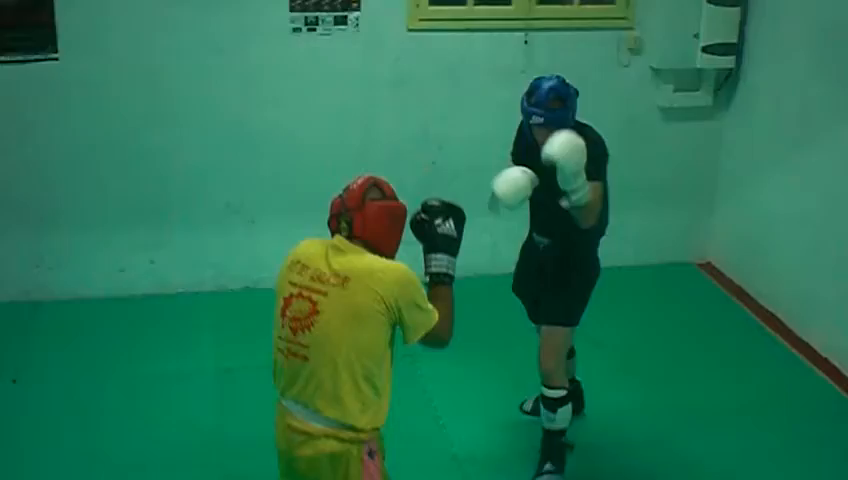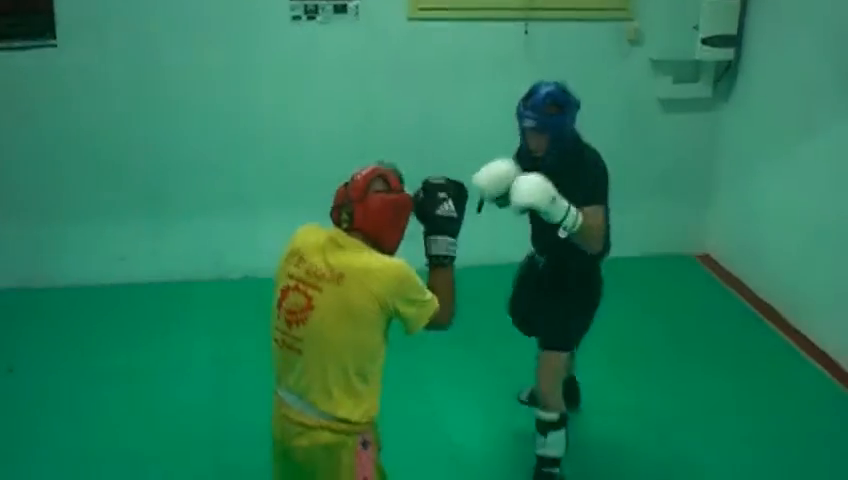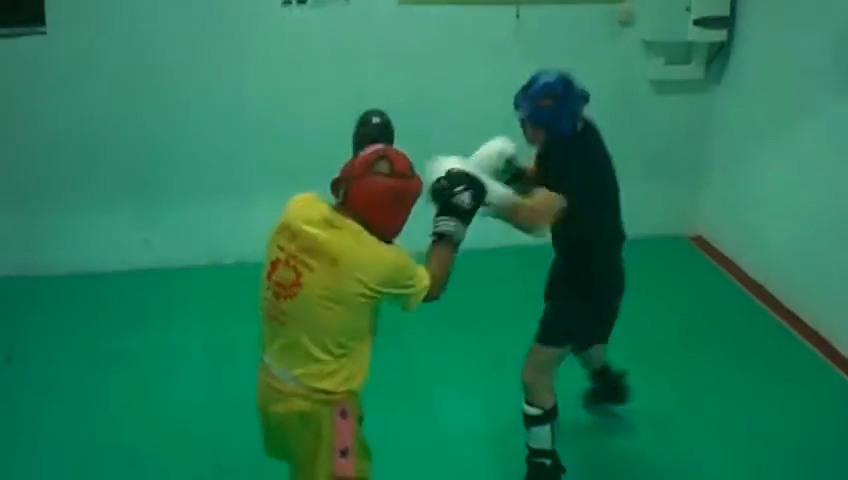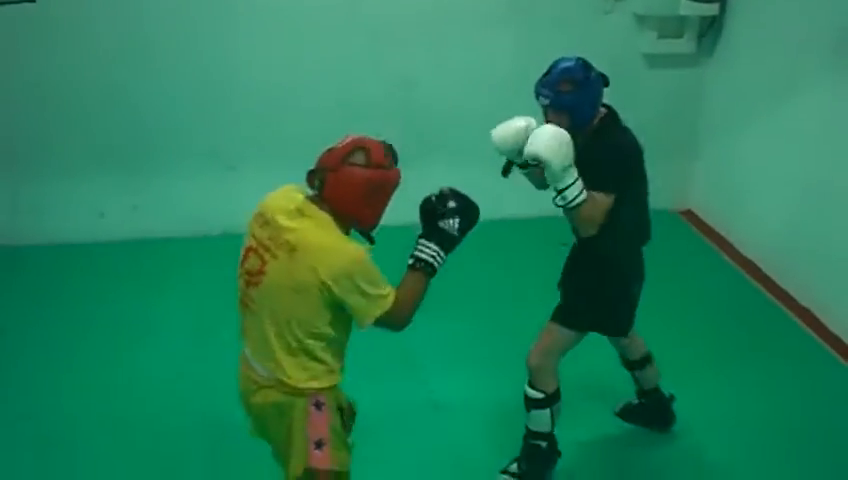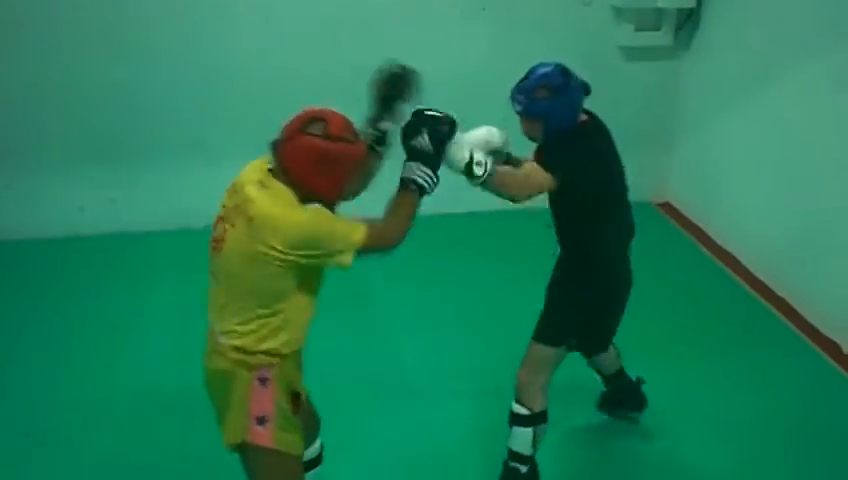
dt=0.3s
person 1, frame 1
left shoulder: (589, 145)
right shoulder: (528, 132)
left elbow: (588, 218)
right elbow: (516, 180)
left wrist: (572, 176)
right wrist: (508, 189)
left hip: (574, 257)
right hip: (539, 246)
left knee: (549, 360)
right knee: (550, 331)
right ankle: (567, 393)
person 1, frame 2
left shoulder: (586, 164)
right shoulder: (532, 146)
left elbow: (593, 242)
right elbow: (508, 196)
left wrist: (556, 208)
right wrist: (496, 188)
left hip: (574, 278)
right hip: (544, 263)
left knee: (547, 384)
right knee: (551, 339)
right ankle: (565, 389)
person 1, frame 3
left shoulder: (580, 156)
right shoulder: (567, 134)
left elbow: (535, 218)
right elbow: (538, 178)
left wrist: (478, 185)
right wrist: (507, 166)
left hip: (591, 275)
right hip: (581, 261)
left knee: (535, 375)
right knee: (574, 334)
right ankle: (608, 382)
person 1, frame 4
left shoulder: (613, 146)
right shoulder: (585, 125)
left elbow: (588, 225)
right elbow: (543, 179)
left wrist: (564, 173)
right wrist: (523, 154)
left hip: (608, 263)
right hip: (615, 256)
left knee: (540, 360)
right knee: (620, 333)
right ankle: (655, 406)
person 1, frame 5
left shoulder: (584, 147)
right shoulder: (569, 130)
left elbow: (518, 187)
right elbow: (530, 172)
left wrist: (463, 155)
right wrist: (496, 154)
left hip: (596, 272)
right hip: (587, 260)
left knee: (531, 377)
right knee: (585, 334)
right ankle: (624, 390)
person 2, frame 1
left shoulder: (301, 254)
right shoulder: (390, 278)
right elbow: (440, 334)
right wrist: (442, 257)
left hip: (291, 428)
right hip: (341, 444)
person 2, frame 2
left shoulder: (302, 241)
right shoulder: (387, 274)
right elbow: (442, 315)
left wrist: (369, 189)
right wrist: (442, 237)
left hip: (288, 418)
right hip: (336, 435)
person 2, frame 3
left shoulder: (298, 208)
right shoulder: (377, 262)
right elbow: (431, 286)
left wrist: (365, 156)
right wrist: (452, 220)
left hip: (275, 386)
right hip: (318, 405)
person 2, frame 4
left shoulder: (279, 201)
right shoulder: (342, 257)
right elbow: (397, 315)
left wrist: (349, 162)
right wrist: (434, 244)
left hip: (260, 374)
right hip: (294, 395)
left knee: (342, 417)
person 2, frame 5
left shoulder: (261, 175)
right shoulder: (295, 223)
left elbow: (348, 187)
right elbow: (384, 237)
left wrist: (384, 116)
right wrist: (420, 164)
left hip: (257, 350)
right hip: (252, 369)
left knee: (305, 428)
